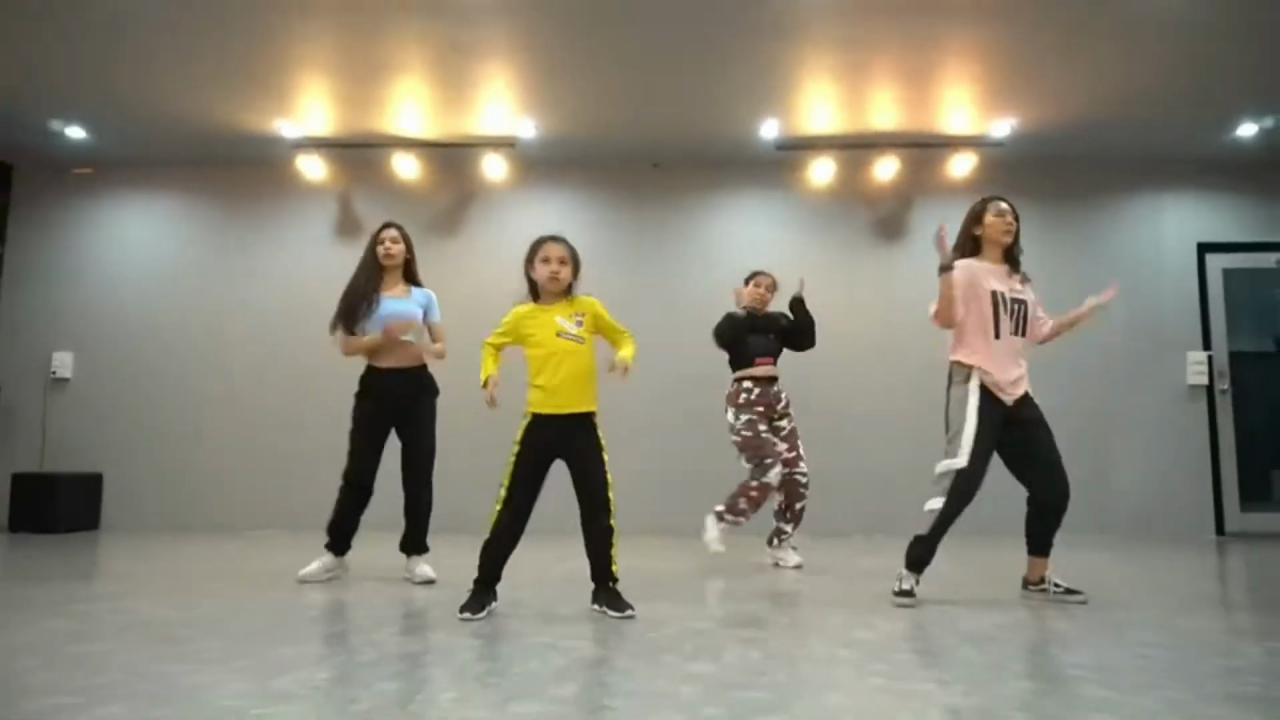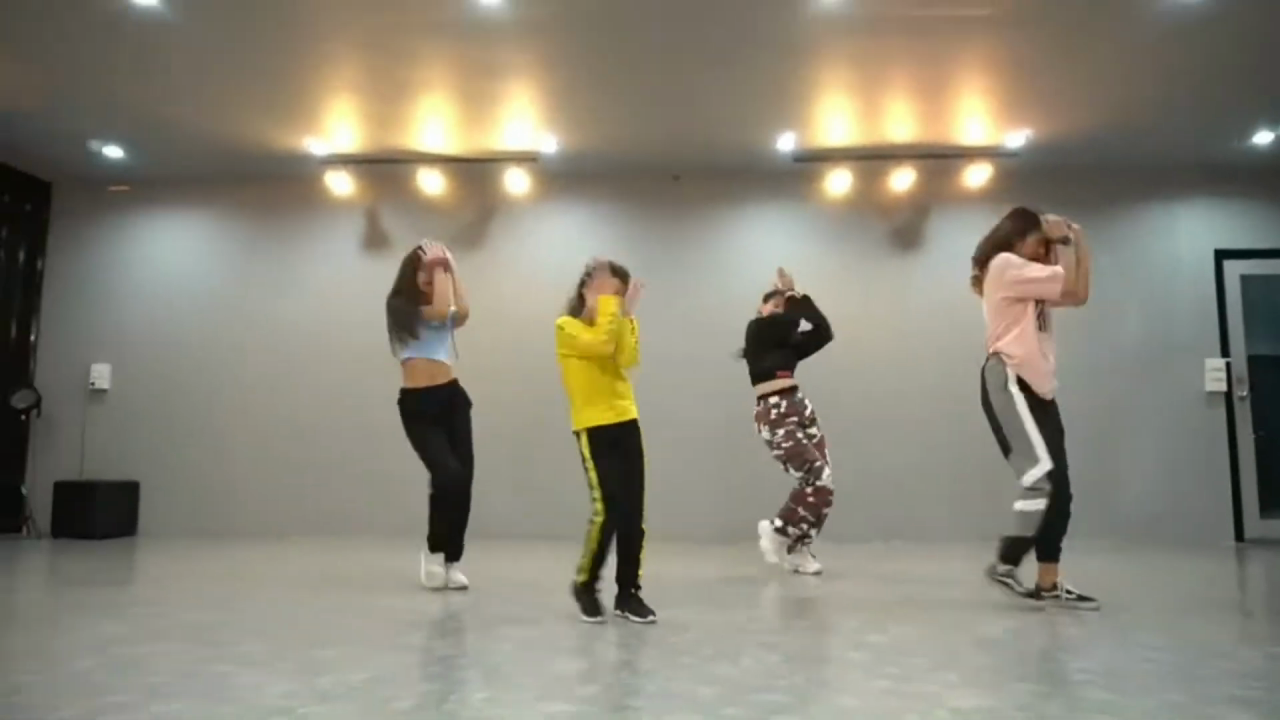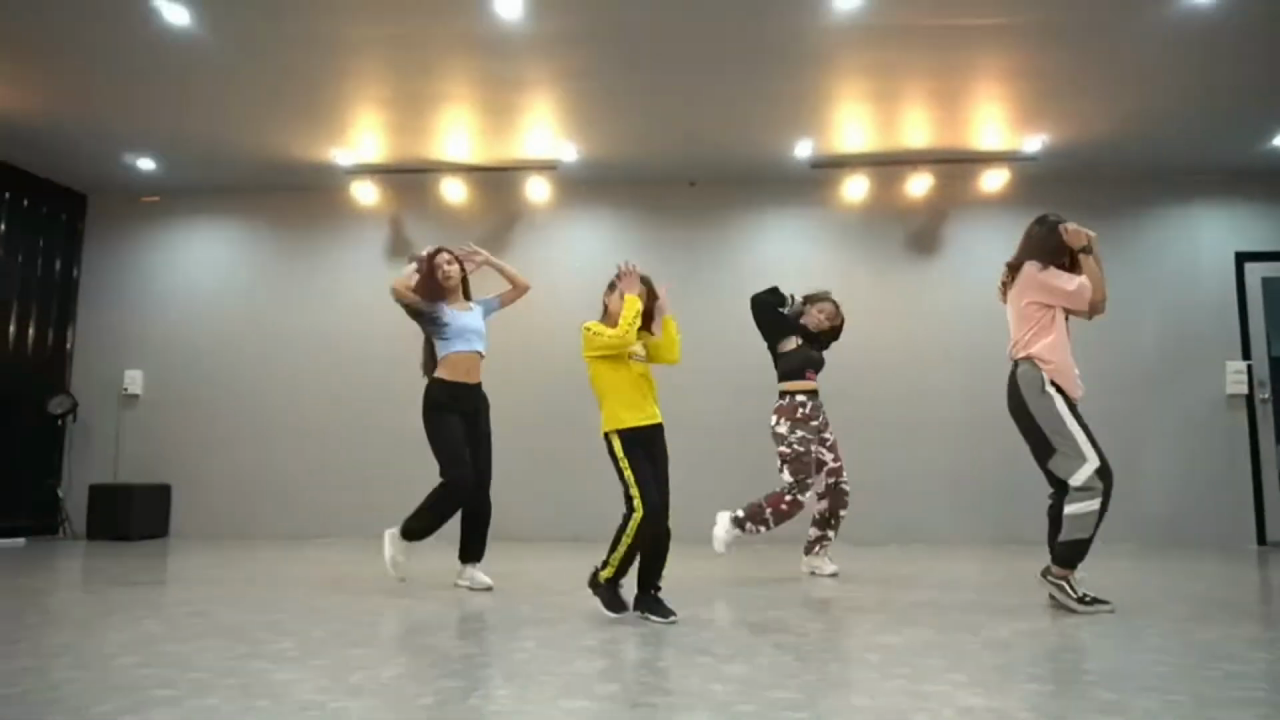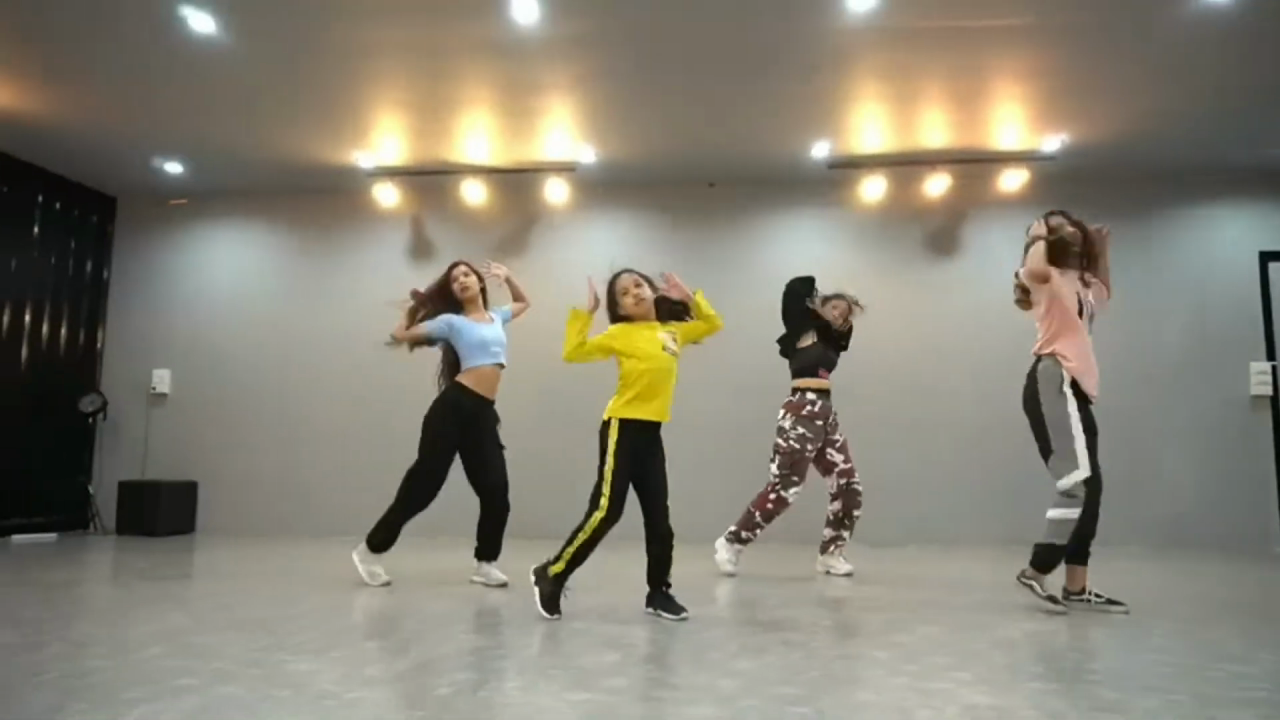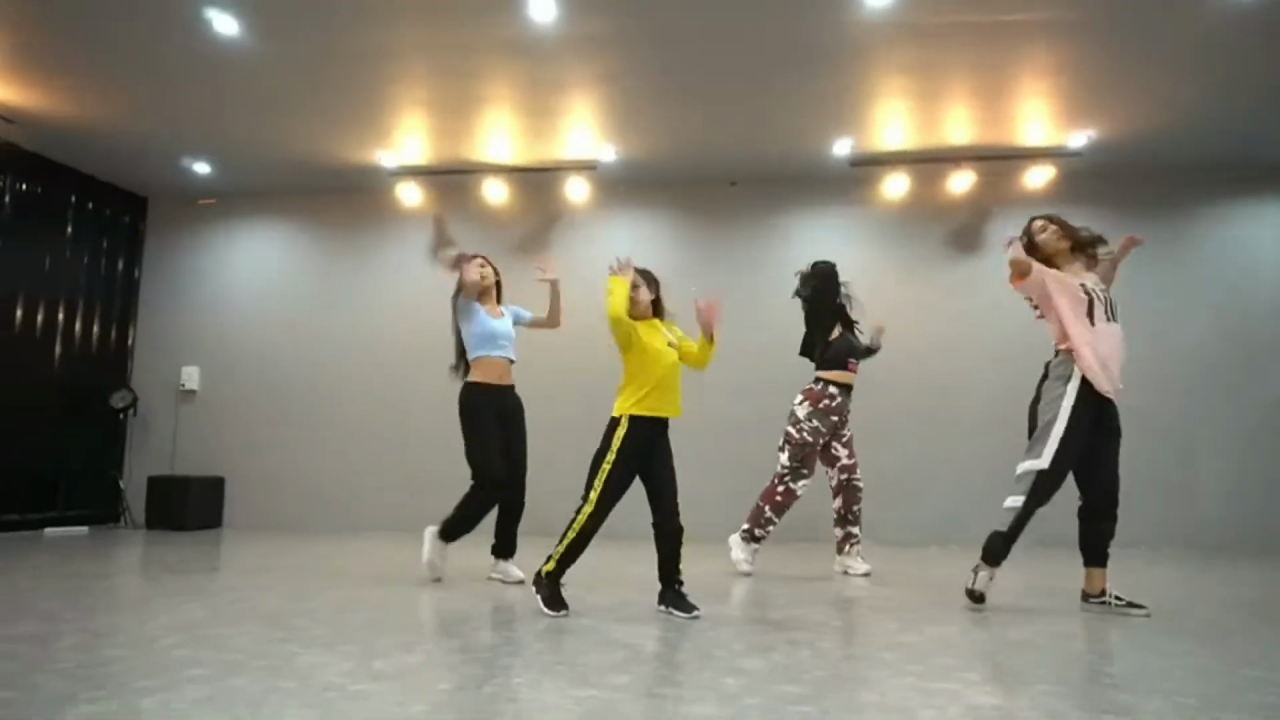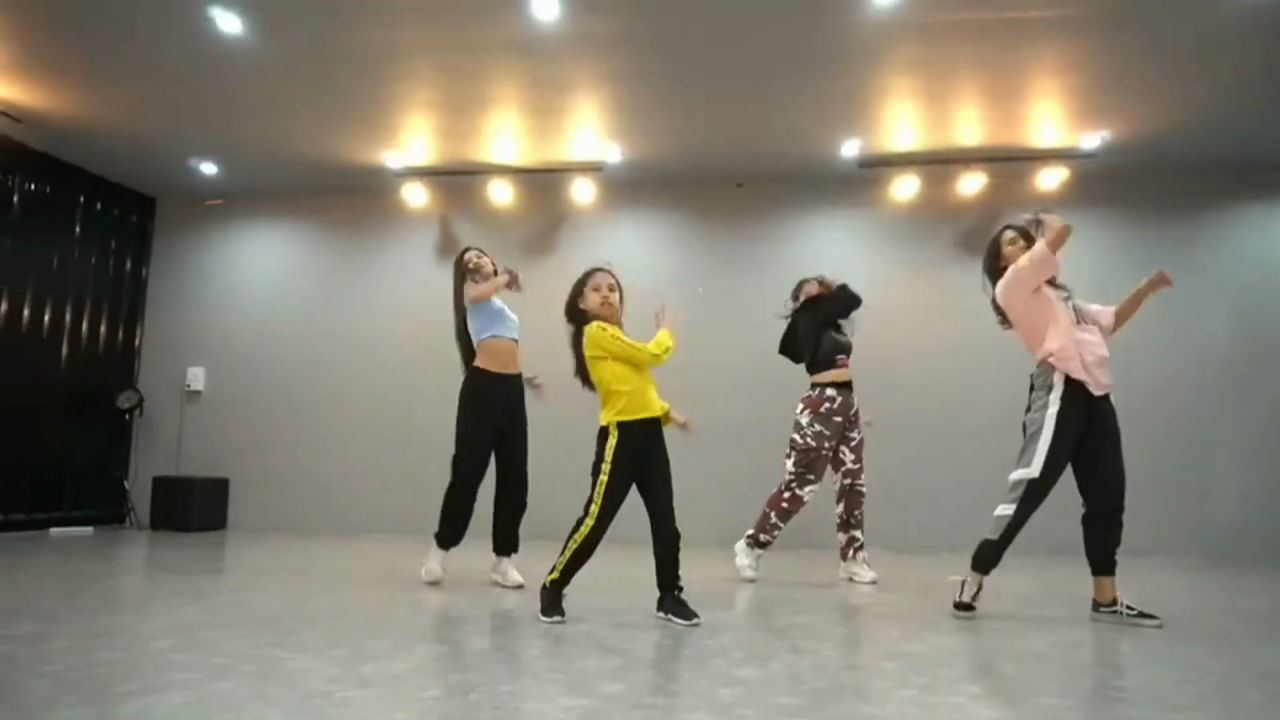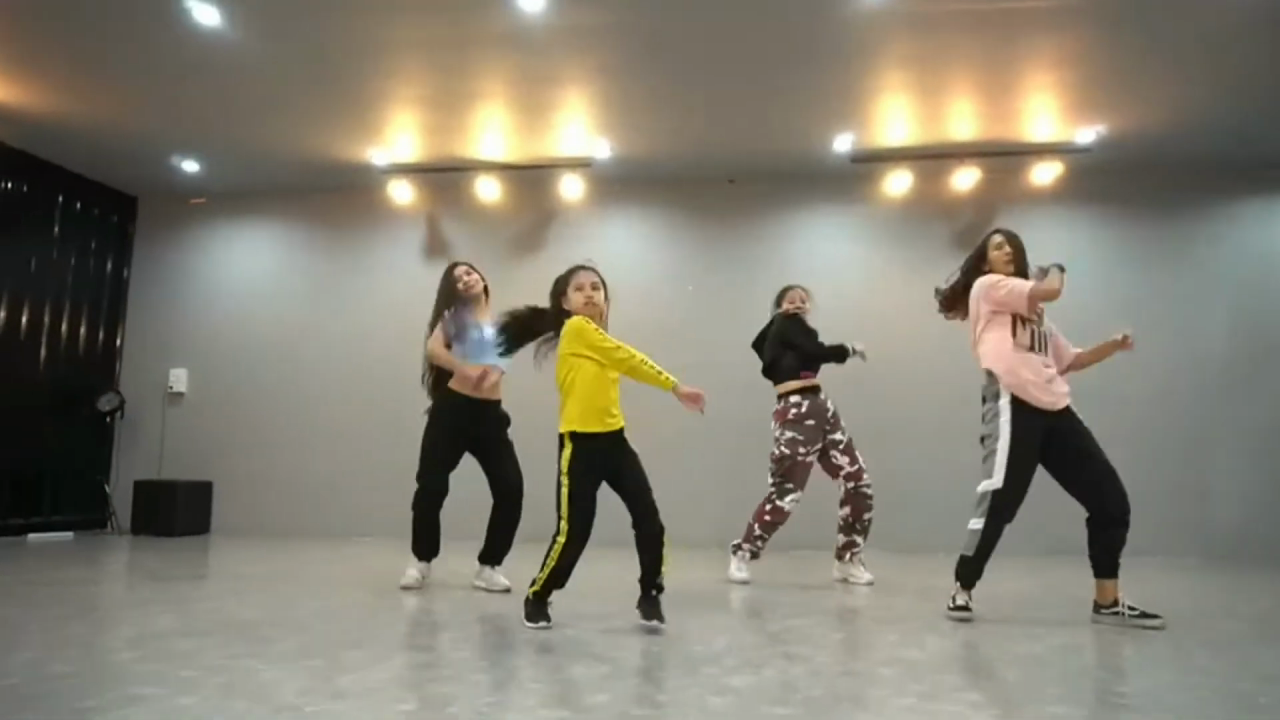
dt=0.2s
person 1, frame 1
left shoulder: (1020, 279)
right shoulder: (965, 270)
left elbow: (1040, 332)
right elbow: (945, 320)
left wrist: (1087, 310)
right wrist: (947, 265)
left hip: (1016, 392)
right hip: (973, 385)
left knee: (1052, 484)
right knee: (960, 480)
left ankle: (1037, 578)
right ankle: (911, 572)
person 1, frame 2
left shoulder: (1036, 276)
right shoulder: (1003, 265)
left elbow: (1080, 294)
right elbow: (1067, 285)
left wrist: (1077, 242)
right wrist: (1063, 240)
left hip: (1038, 387)
right hip: (1009, 380)
left knee: (1057, 487)
right knee: (1042, 475)
left ankle: (1049, 582)
right ankle: (1006, 564)
person 1, frame 3
left shoulder: (1050, 284)
right shoulder: (1033, 272)
left elbow: (1095, 308)
right elbow: (1096, 297)
left wrist: (1089, 252)
right wrist: (1084, 251)
left hip: (1052, 388)
right hip: (1037, 385)
left knee: (1073, 483)
right knee: (1093, 476)
left ankle: (1063, 579)
right ankle: (1060, 570)
person 1, frame 4
left shoulder: (1081, 281)
right shoulder: (1049, 277)
left elbow: (1103, 291)
right elbow: (1034, 271)
left wrist: (1100, 246)
right wrist: (1037, 238)
left hip: (1073, 387)
right hip: (1055, 382)
left knee: (1085, 486)
right knee: (1078, 482)
left ankle: (1076, 587)
right ankle: (1036, 571)
person 1, frame 5
left shoulder: (1090, 273)
right shoulder: (1047, 277)
right elbow: (1018, 268)
left wrist: (1120, 255)
right wrist: (1017, 246)
left hip: (1101, 390)
right hip: (1071, 381)
left knee: (1102, 492)
right knee: (1041, 475)
left ankle: (1096, 589)
right ankle: (986, 567)
person 1, frame 6
left shoulder: (1053, 290)
right shoulder: (1014, 283)
left elbow: (1110, 321)
right elbow: (1062, 229)
left wrist: (1147, 288)
right wrist: (1044, 228)
left hip: (1094, 394)
right hip: (1058, 388)
left knee: (1106, 498)
right knee: (1031, 484)
left ankle: (1106, 600)
right ankle: (974, 579)
person 1, frame 7
left shoulder: (1032, 309)
right shoulder: (986, 287)
left elbow: (1067, 361)
right elbow: (1050, 290)
left wrist: (1111, 346)
right wrist: (1053, 272)
left hip: (1056, 408)
right hip: (1012, 402)
left knee: (1110, 500)
right knee: (1000, 497)
left ankle: (1108, 601)
right ankle: (962, 589)
person 2, frame 1
left shoulder: (588, 308)
right shoulder: (522, 316)
left elbow: (624, 337)
right elbow: (491, 345)
left wrist: (624, 356)
right wrist: (489, 378)
left hip: (582, 422)
right hip: (539, 422)
left knee: (599, 508)
right knee: (512, 507)
left ankle: (605, 588)
right ankle: (484, 587)
person 2, frame 2
left shoulder: (621, 325)
right shoulder: (566, 327)
left elbow: (627, 359)
right elbow: (601, 344)
left wrist: (625, 313)
right wrist: (607, 302)
left hip: (628, 428)
right hip: (593, 431)
left knee: (633, 516)
right knee: (607, 511)
left ankle: (628, 592)
right ankle: (585, 585)
person 2, frame 3
left shoulder: (643, 336)
right shoulder: (593, 333)
left elbow: (671, 356)
right elbow: (622, 339)
left wrist: (663, 314)
right wrist: (633, 297)
left hip: (653, 431)
right hip: (622, 433)
left knee: (659, 519)
right knee: (642, 509)
left ankle: (647, 593)
right ankle: (605, 579)
person 2, frame 4
left shoulder: (674, 329)
right shoulder: (619, 333)
left elbow: (714, 325)
right elbow: (571, 353)
left wrist: (688, 297)
right wrist: (585, 310)
left hip: (651, 430)
right hip: (622, 427)
left knee: (658, 515)
right knee: (607, 509)
left ankle: (658, 591)
right ankle: (550, 576)
person 2, frame 5
left shoulder: (668, 329)
right shoulder: (628, 329)
left elbow: (698, 360)
right elbow: (615, 313)
left wrist: (708, 332)
right wrist: (619, 279)
left hip: (658, 429)
right hip: (630, 425)
left knee: (668, 513)
right knee: (595, 505)
left ankle: (670, 590)
right ankle: (548, 577)
person 2, frame 6
left shoulder: (621, 340)
right shoulder: (596, 332)
right elbow: (652, 355)
left wrist: (669, 413)
right wrist: (666, 332)
left hip: (650, 432)
right hip: (620, 432)
left knee: (665, 518)
right knee: (596, 517)
left ankle: (670, 596)
right ankle: (552, 588)
person 2, frame 7
left shoulder: (597, 341)
right shoulder: (576, 329)
right elbow: (630, 360)
right wrist: (677, 387)
left hip: (614, 439)
right hip: (580, 443)
left knee: (648, 516)
right knee: (573, 530)
left ankle: (649, 594)
right ankle: (537, 597)
person 3, frame 1
left shoulder: (424, 296)
right shoulder: (363, 293)
left elbow: (441, 347)
right elbow: (348, 345)
left wrist: (426, 347)
right wrist: (385, 336)
left hip: (417, 385)
right hip: (375, 385)
left knee: (418, 475)
right knee: (359, 474)
left ankle: (415, 556)
right ankle: (335, 554)
person 3, frame 2
left shoulder: (450, 314)
right shoulder: (401, 309)
left elbow: (460, 313)
right elbow: (441, 311)
left wrist: (451, 268)
right wrist: (438, 270)
left hip: (452, 398)
right hip: (417, 404)
left knee: (461, 483)
right knee: (449, 476)
left ankle: (449, 561)
right ankle: (434, 550)
person 3, frame 3
left shoulder: (479, 308)
right shoulder: (432, 307)
left elbow: (522, 286)
right elbow: (397, 289)
left wrist: (489, 261)
right wrist: (419, 265)
left hip: (474, 398)
right hip: (443, 397)
left knee: (480, 485)
right knee: (459, 479)
left ankle: (469, 565)
right ankle: (403, 536)
person 3, frame 4
left shoulder: (496, 317)
right shoulder: (451, 321)
left elbow: (523, 303)
right elbow: (400, 336)
left wrist: (507, 278)
right wrist: (416, 305)
left hip: (482, 412)
right hip: (455, 405)
left knee: (496, 490)
right knee: (423, 484)
left ankle: (485, 563)
right ankle: (370, 550)
person 3, frame 5
left shoulder: (508, 312)
right shoulder: (467, 305)
left elbow: (552, 322)
right elbow: (468, 283)
left wrist: (553, 286)
right wrist: (460, 263)
left hip: (508, 399)
right hip: (479, 398)
left knee: (514, 480)
right knee: (491, 478)
left ankle: (503, 559)
right ankle: (442, 536)
person 3, frame 6
left shoulder: (501, 305)
right shoulder: (472, 291)
right elbow: (479, 292)
left wrist: (524, 377)
right wrist: (505, 279)
left hip: (509, 392)
right hip: (482, 388)
left knee: (514, 479)
right knee: (467, 473)
left ankle: (503, 559)
right ankle: (441, 548)
person 3, frame 7
left shoulder: (497, 324)
right shoulder: (455, 314)
right elbow: (433, 349)
right wrist: (466, 371)
left hip: (489, 414)
right hip: (452, 408)
left knee: (511, 490)
right knee: (431, 489)
left ankle: (488, 567)
right ankle: (421, 561)
person 4, frame 1
left shoulder: (775, 321)
right shoulder: (736, 321)
left elbow: (803, 340)
right elbow: (724, 337)
left wrist: (797, 302)
right wrist: (741, 311)
left hip: (776, 399)
right hip: (746, 401)
left knee: (796, 474)
right knee: (768, 472)
left ankle: (780, 544)
right ankle: (721, 519)
person 4, frame 2
left shoulder: (790, 339)
right shoulder: (758, 329)
left elbow: (824, 334)
right elbow: (787, 322)
left wrist: (800, 300)
right wrist: (792, 296)
left hip: (800, 409)
right hip: (773, 414)
left knee: (821, 482)
right knee: (818, 478)
left ankle: (797, 550)
right ankle: (777, 531)
person 4, frame 3
left shoulder: (815, 341)
right shoulder: (784, 329)
left elbow: (836, 328)
right elbow: (760, 301)
right wrist: (788, 301)
left hip: (815, 413)
right hip: (792, 415)
left knee: (837, 488)
right knee: (798, 492)
left ankle: (816, 554)
right ankle: (734, 522)
person 4, frame 4
left shoulder: (829, 339)
right shoulder: (802, 325)
right elbow: (795, 290)
left wrist: (847, 318)
right wrist: (814, 299)
left hip: (824, 413)
right hip: (800, 412)
left knee: (849, 487)
right knee: (783, 487)
left ankle: (831, 554)
right ankle: (731, 543)
person 4, frame 5
left shoulder: (840, 321)
right shoulder: (824, 315)
right elbow: (825, 274)
left wrist: (874, 345)
right wrist: (814, 275)
left hip: (839, 407)
right hip: (818, 403)
left knee: (848, 482)
right knee: (792, 479)
left ankle: (848, 553)
right ankle: (745, 541)
person 4, frame 6
left shoulder: (824, 323)
right shoulder: (810, 315)
right elbow: (850, 300)
right wrist: (832, 288)
left hip: (846, 407)
right hip: (820, 408)
left knee: (852, 485)
right knee: (800, 484)
left ankle: (853, 559)
right ankle: (750, 547)
person 4, frame 7
left shoulder: (791, 332)
right shoulder: (784, 326)
right elbow: (816, 352)
right wrist: (850, 350)
left hip: (820, 410)
right hip: (794, 414)
left knee: (858, 485)
right knee: (785, 493)
left ankle: (848, 561)
right ankle: (741, 554)
